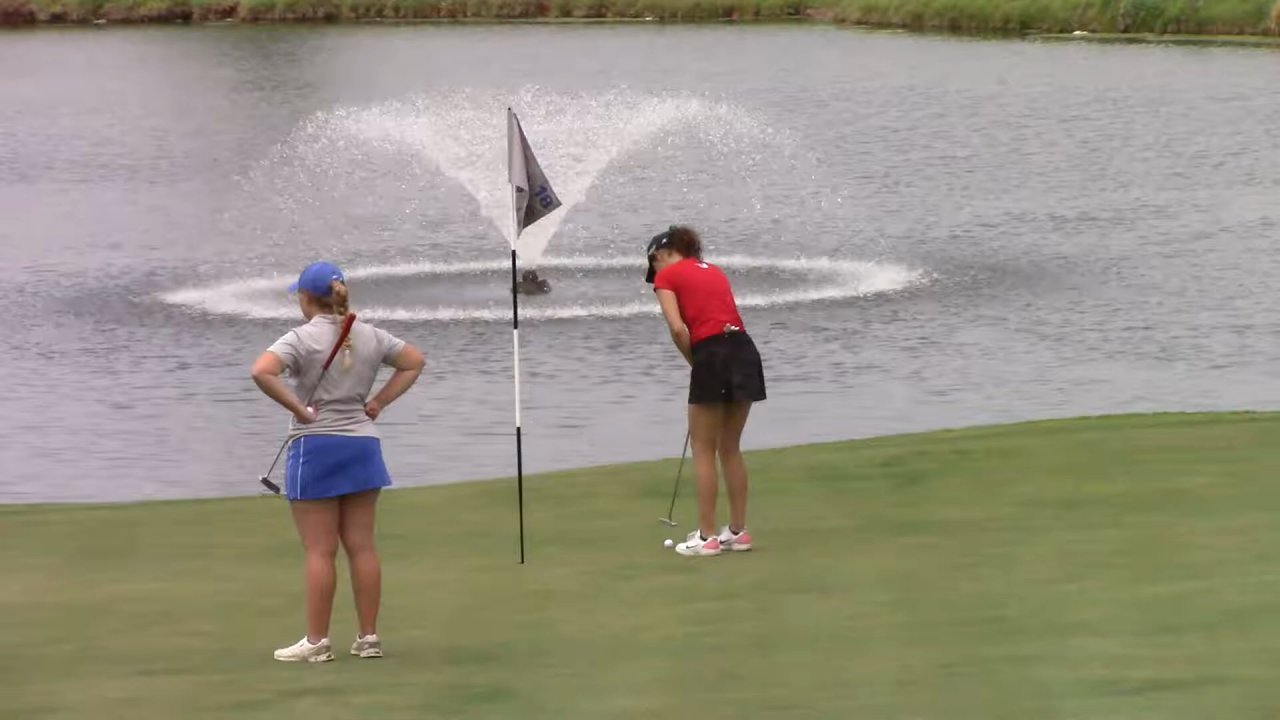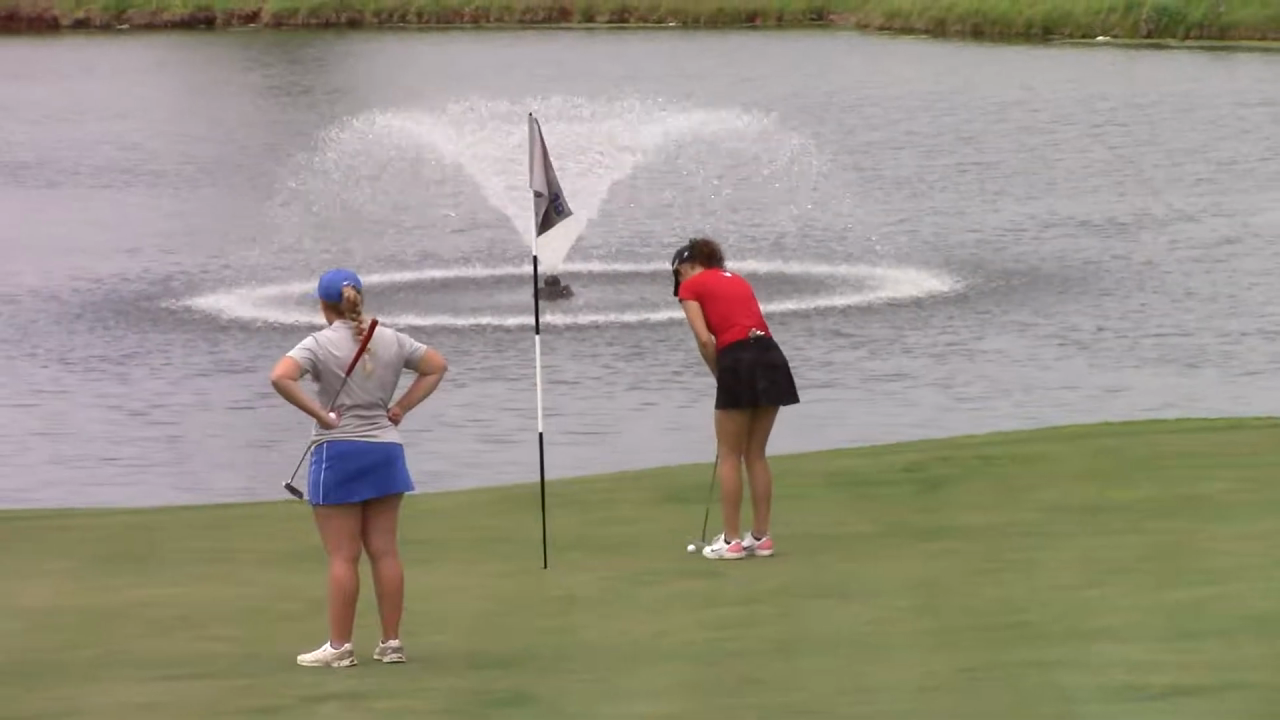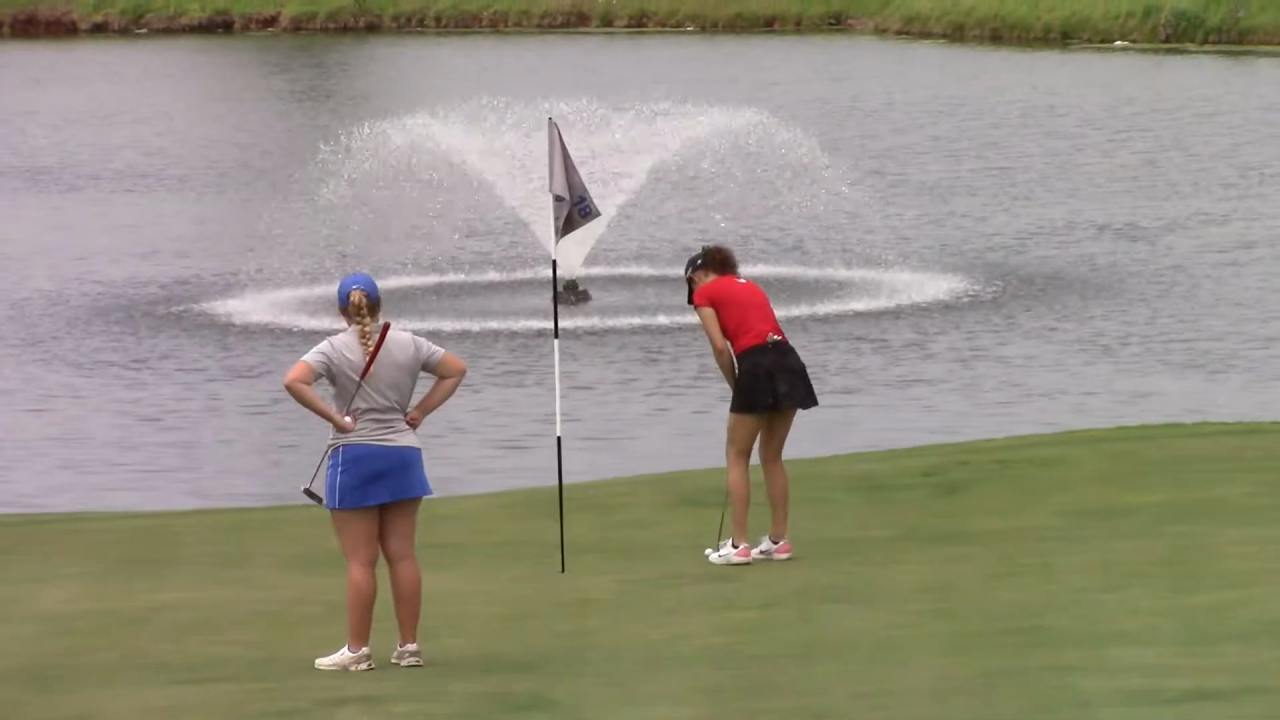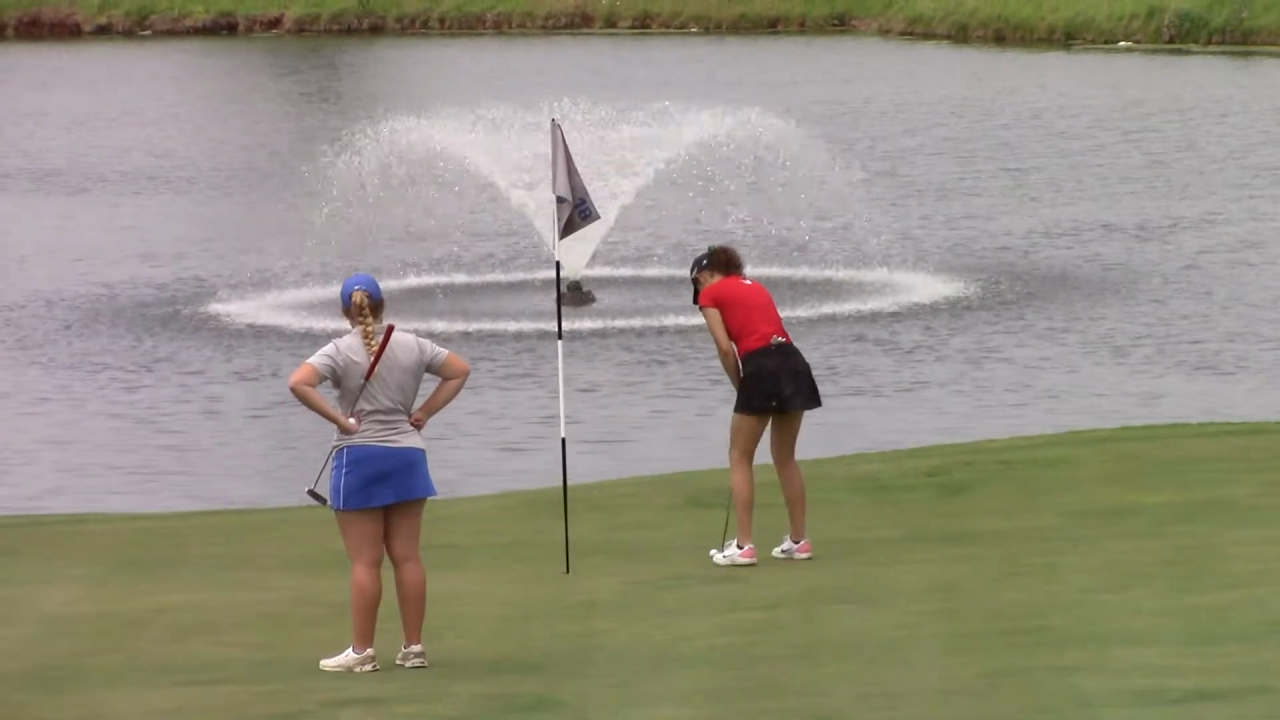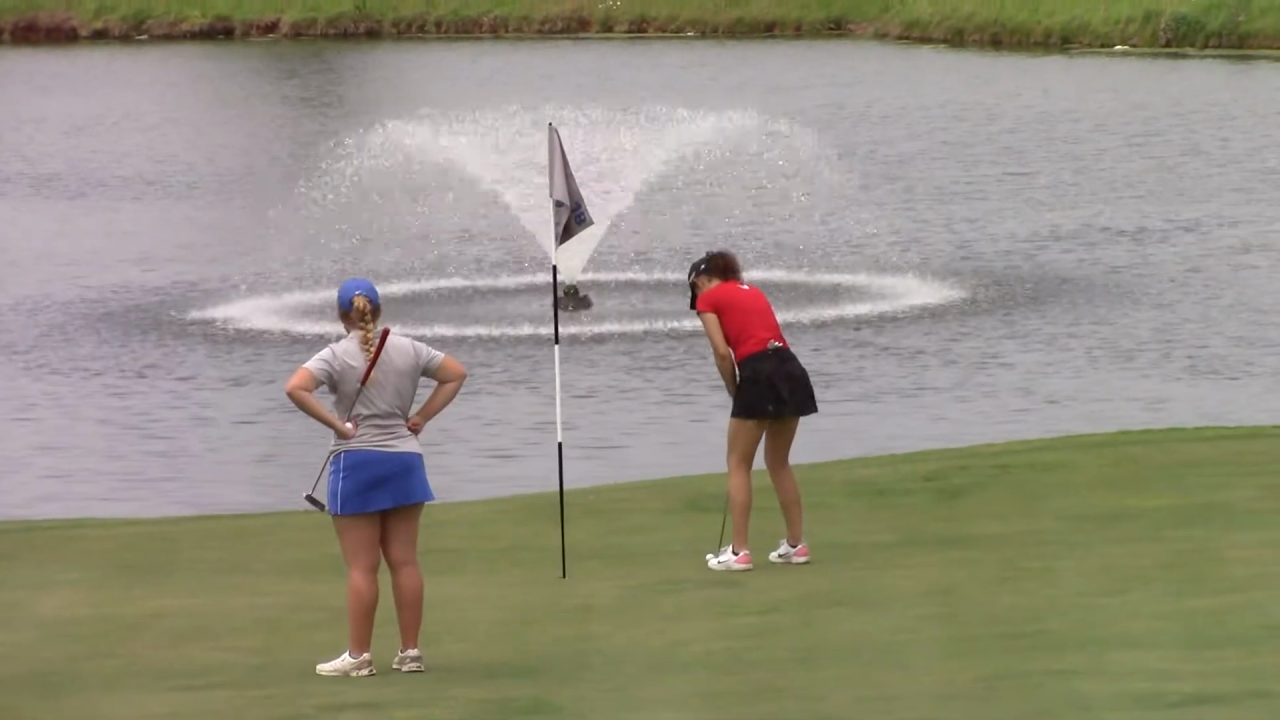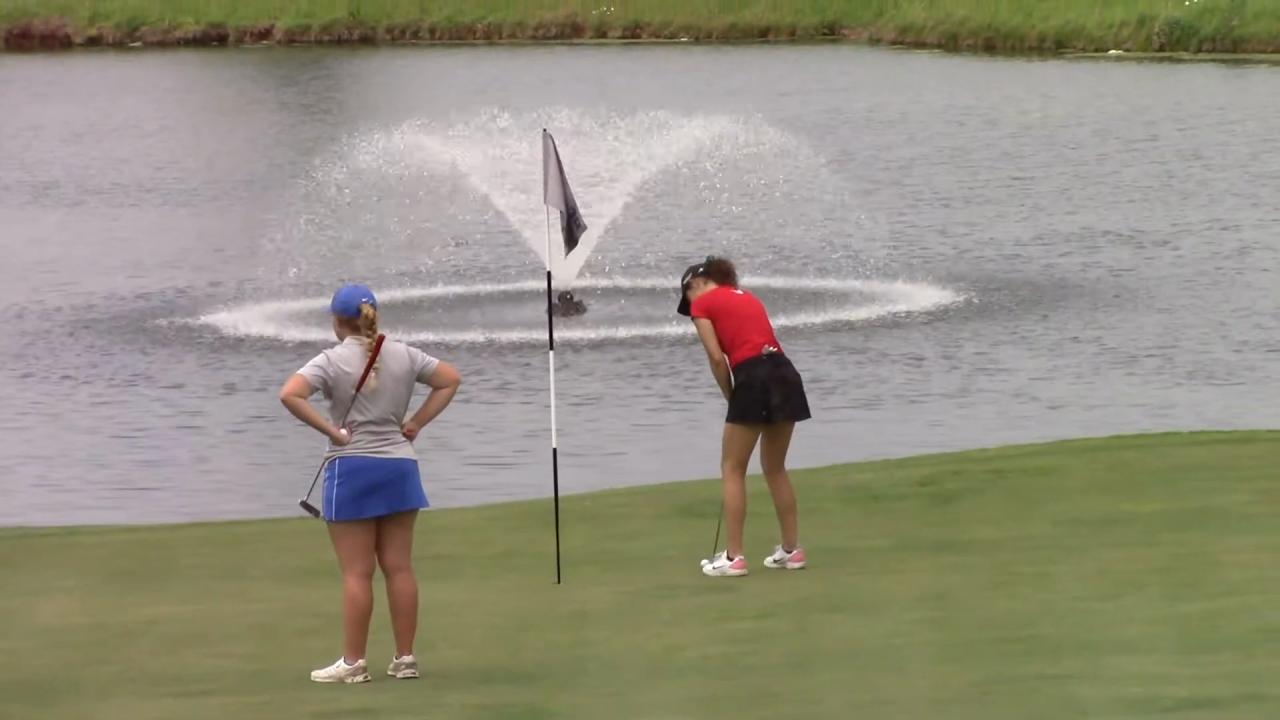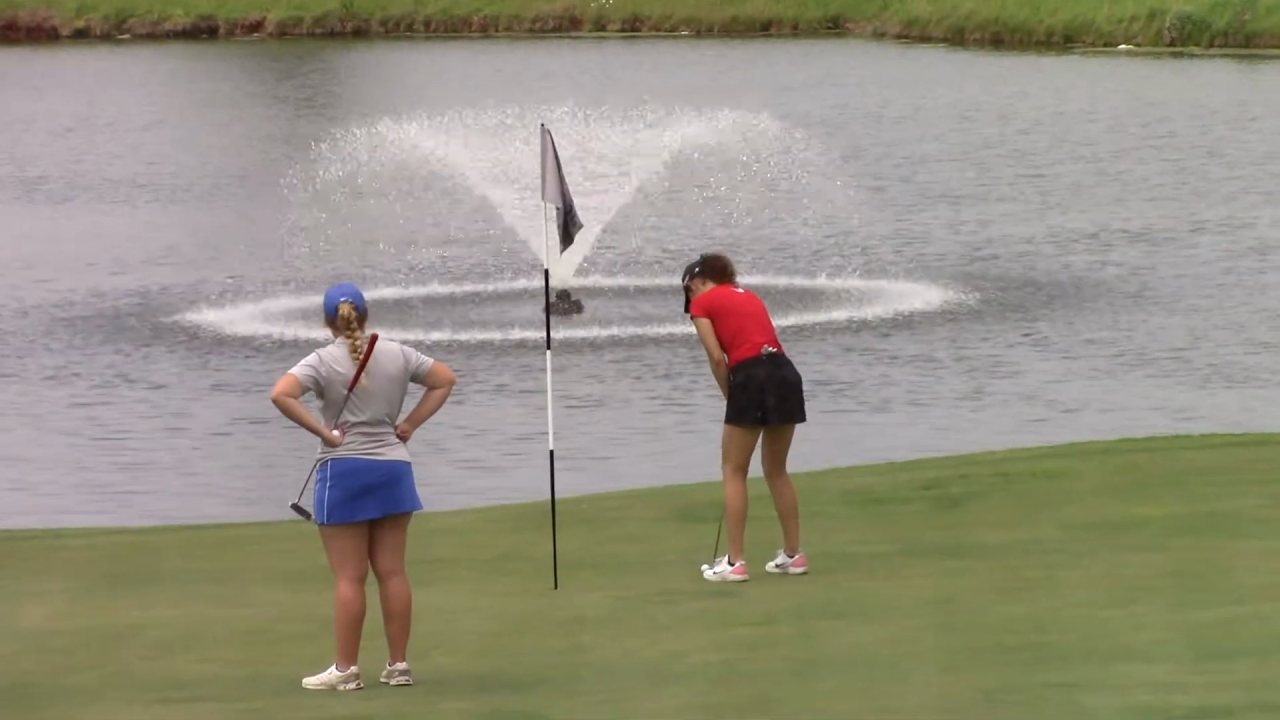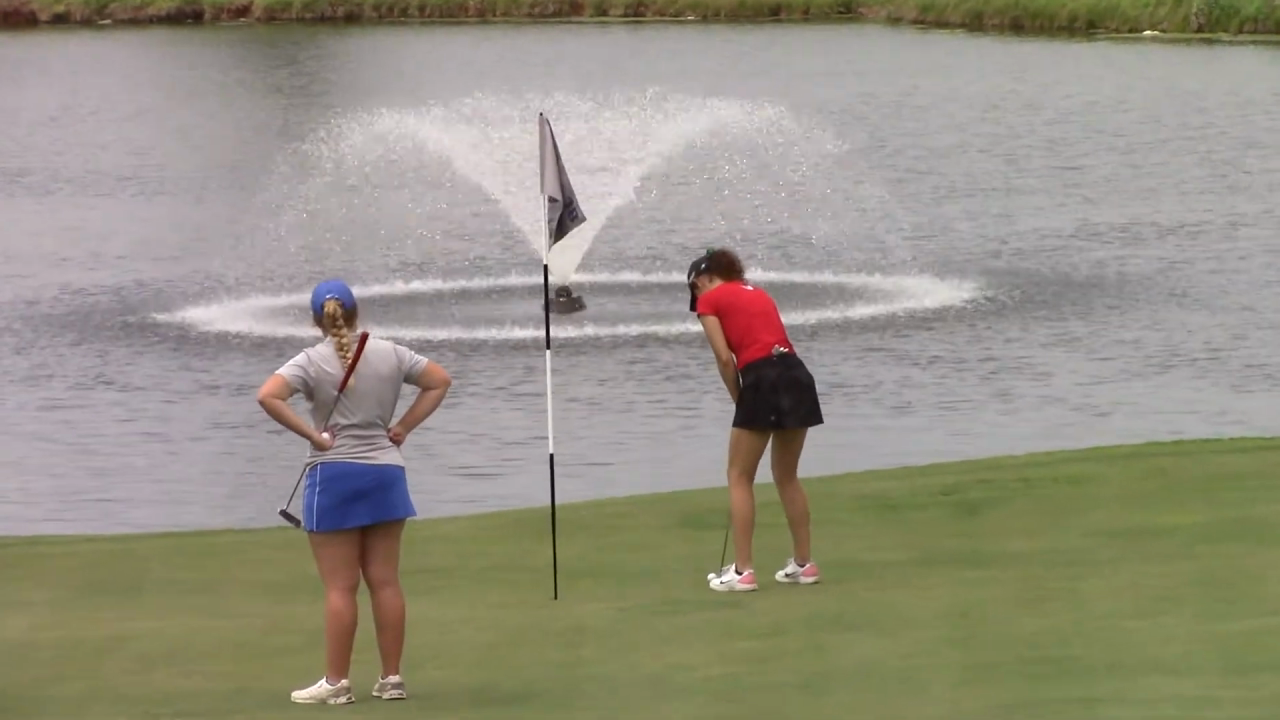
dt=0.5s
person 1, frame 1
left shoulder: (301, 338)
right shoulder: (370, 335)
left elbow: (261, 372)
right elbow: (415, 361)
left wrist: (297, 409)
right wrist: (379, 402)
left hip: (316, 448)
right hip: (362, 447)
left knee: (319, 552)
right knee: (361, 546)
left ankle: (317, 642)
right ankle: (368, 637)
person 1, frame 2
left shoulder: (320, 344)
right shoulder: (391, 340)
left elbow: (280, 378)
right elbow: (438, 366)
left wrist: (319, 415)
right wrist: (402, 407)
left hip: (338, 454)
right hip: (385, 452)
left knee: (342, 557)
right knee: (384, 552)
left ankle: (340, 646)
right ankle: (391, 642)
person 1, frame 3
left shoulder: (334, 348)
right shoulder: (408, 343)
left elbow: (293, 381)
right elbow: (457, 369)
left wrist: (334, 418)
right wrist: (421, 411)
left hip: (355, 457)
right hip: (403, 456)
left knee: (360, 561)
right knee: (402, 556)
left ankle: (357, 650)
right ankle: (409, 646)
person 1, frame 4
left shoulder: (339, 351)
right shoulder: (413, 345)
left elbow: (298, 383)
right elbow: (460, 371)
left wrist: (340, 421)
right wrist: (425, 413)
left hip: (360, 459)
right hip: (407, 458)
left knee: (365, 562)
right knee: (407, 557)
left ankle: (362, 652)
right ankle: (414, 647)
person 1, frame 5
left shoulder: (336, 355)
right shoulder: (408, 349)
left elbow: (295, 388)
right elbow: (457, 374)
left wrist: (336, 426)
right wrist: (423, 417)
left hip: (357, 464)
right hip: (405, 462)
left knee: (361, 568)
right knee: (404, 562)
left ankle: (358, 656)
right ankle: (410, 652)
person 1, frame 6
left shoulder: (331, 360)
right shoulder: (404, 355)
left elbow: (289, 394)
right elbow: (451, 379)
left wrist: (332, 432)
right wrist: (417, 422)
left hip: (353, 470)
right hip: (400, 467)
left knee: (357, 573)
right knee: (399, 568)
left ankle: (354, 662)
right ankle: (405, 658)
person 1, frame 7
left shoulder: (323, 360)
right shoulder: (397, 353)
left elbow: (280, 394)
right elbow: (446, 379)
left wrist: (323, 433)
right wrist: (411, 424)
left hip: (345, 472)
right hip: (393, 469)
left knee: (349, 578)
right knee: (392, 572)
left ankle: (346, 669)
right ankle: (399, 665)
person 1, frame 8
left shoulder: (312, 361)
right shoulder: (390, 353)
left elbow: (267, 396)
right elbow: (441, 380)
left wrist: (312, 436)
right wrist: (404, 426)
left hip: (335, 477)
right hip: (386, 474)
left knee: (340, 587)
right knee: (385, 582)
left ankle: (337, 682)
right ankle: (392, 678)
person 2, frame 1
left shoulder: (666, 275)
right shoulder: (714, 270)
left elbow: (678, 328)
left wrist: (695, 363)
right wrist: (701, 360)
left hip: (713, 357)
right hip: (744, 352)
left knee: (703, 451)
right knee: (730, 448)
left ankle: (707, 536)
right ankle: (738, 531)
person 2, frame 2
left shoulder: (690, 287)
right shoulder: (737, 279)
left elbow: (705, 340)
left wrist: (719, 377)
right wrist: (725, 374)
left hip: (739, 362)
right hip: (771, 357)
left knee: (729, 455)
right knee: (755, 453)
left ankle: (731, 540)
right ankle: (760, 537)
person 2, frame 3
left shoulder: (704, 293)
right shoulder: (750, 285)
left elbow: (721, 347)
left wrist: (734, 385)
right wrist: (741, 384)
left hip: (757, 367)
right hip: (789, 362)
left knee: (737, 458)
right knee: (772, 457)
left ankle: (738, 545)
right ankle: (777, 540)
person 2, frame 4
left shoulder: (709, 294)
right shoulder: (755, 286)
left elbow: (725, 348)
left wrist: (739, 386)
right wrist: (746, 384)
left hip: (762, 370)
right hip: (793, 364)
left knee: (740, 459)
right knee: (784, 458)
left ankle: (743, 545)
right ankle: (798, 541)
person 2, frame 5
left shoulder: (707, 299)
right shoulder: (752, 291)
left elbow: (723, 353)
left wrist: (734, 392)
right wrist: (741, 391)
left hip: (759, 374)
right hip: (791, 370)
left knee: (738, 464)
right knee: (778, 463)
left ankle: (739, 551)
right ankle: (795, 544)
person 2, frame 6
left shoulder: (701, 304)
right shoulder: (747, 297)
left elbow: (718, 358)
left wrist: (730, 397)
right wrist: (737, 397)
left hip: (754, 380)
right hip: (785, 375)
left knee: (732, 469)
right knee: (775, 468)
left ankle: (734, 557)
right ankle: (791, 550)
person 2, frame 7
left shoulder: (701, 302)
right shoulder: (748, 295)
left elbow: (717, 358)
left wrist: (730, 397)
right wrist: (736, 396)
left hip: (753, 380)
right hip: (785, 375)
left knee: (733, 472)
right knee: (776, 471)
left ankle: (735, 562)
right ankle: (793, 554)
person 2, frame 8
left shoulder: (708, 300)
right shoulder: (757, 293)
left elbow: (725, 359)
left wrist: (738, 400)
right wrist: (745, 399)
left hip: (763, 382)
right hip: (797, 376)
left knee: (739, 477)
right knee: (786, 476)
left ankle: (742, 571)
right ankle: (804, 563)
